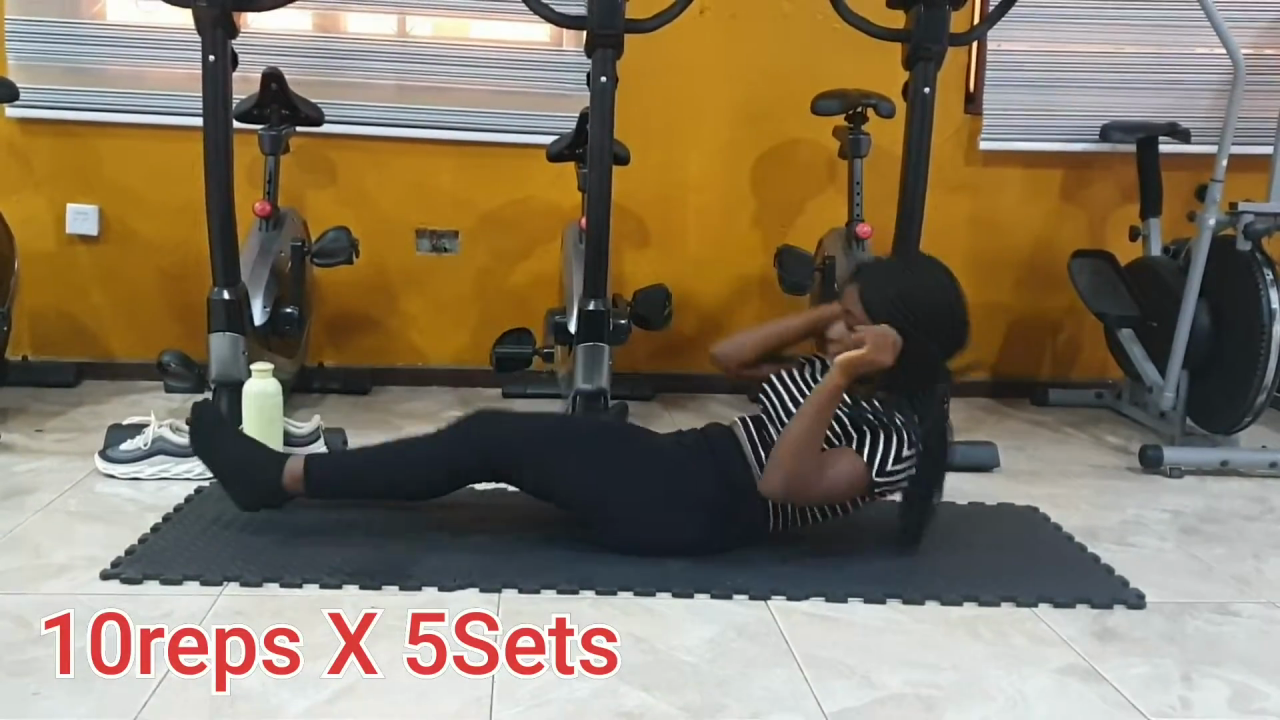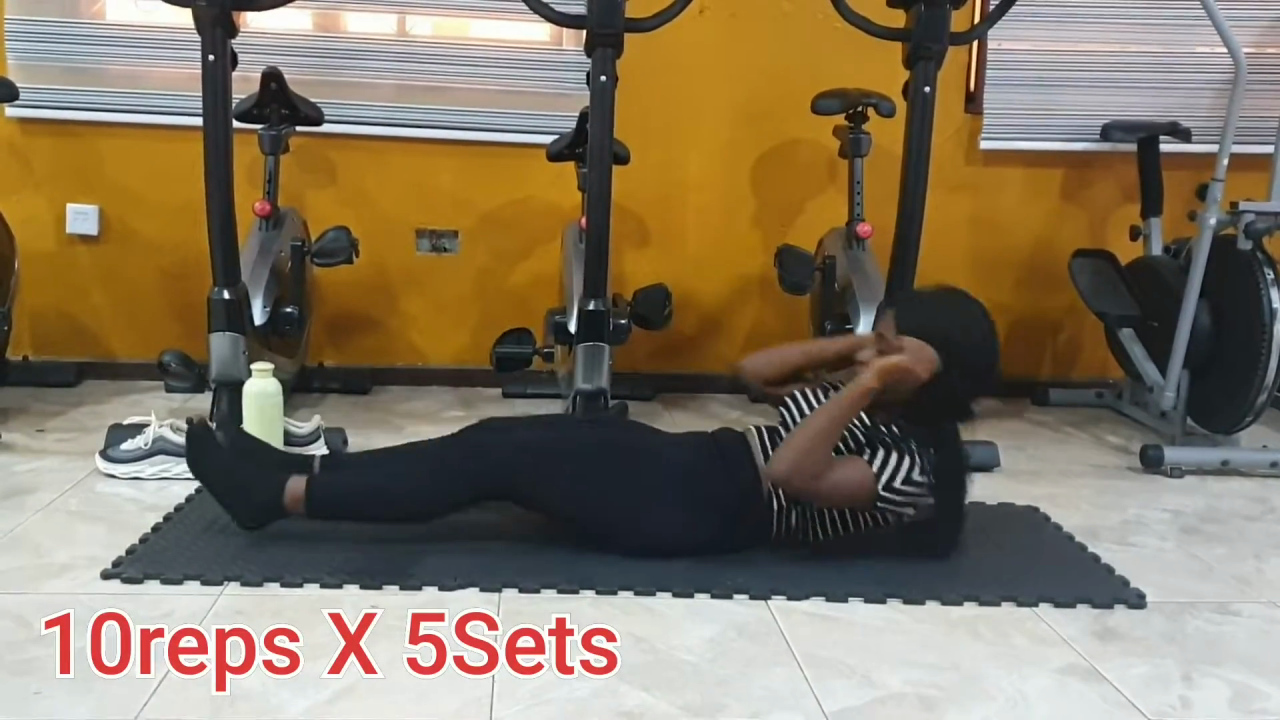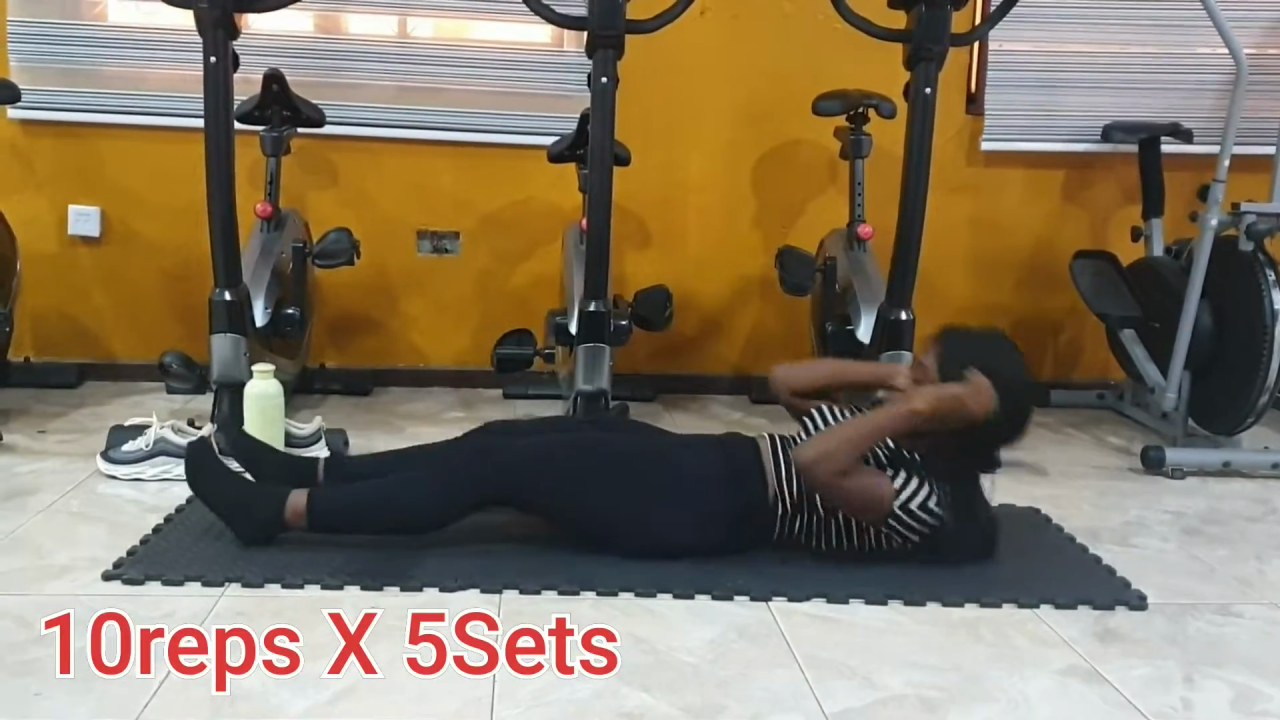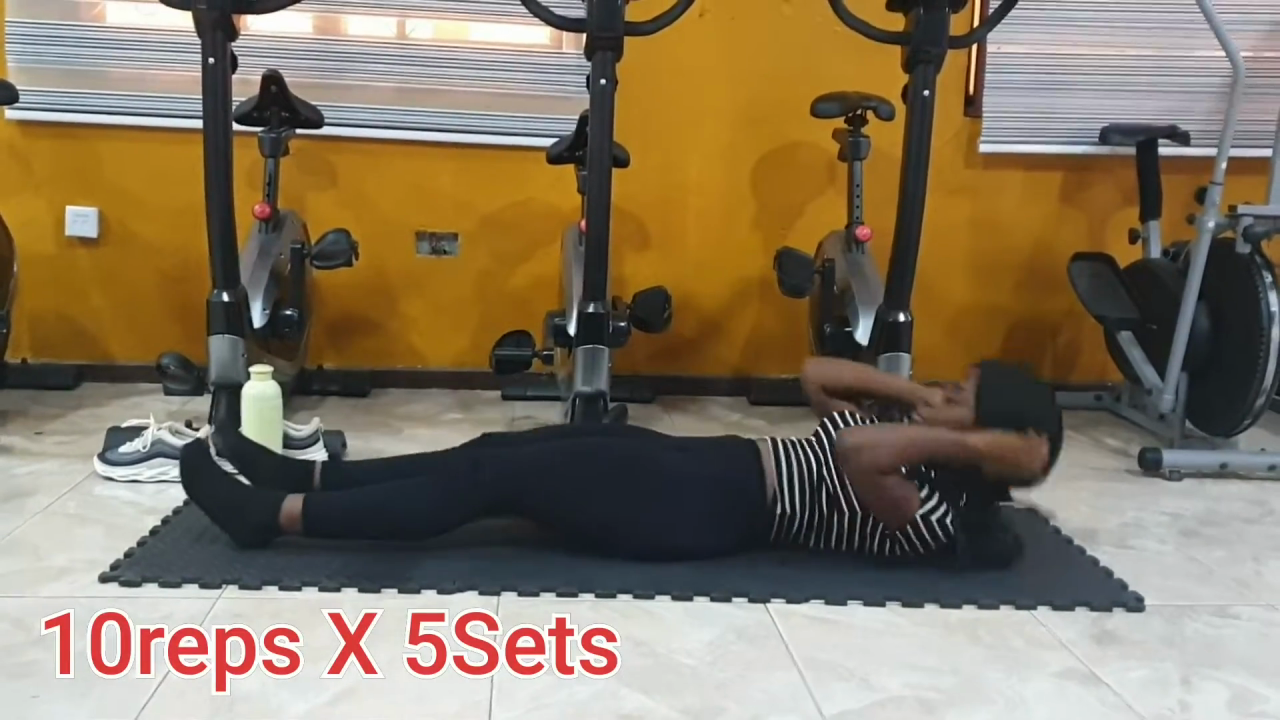
dt=0.1s
person 1, frame 1
left shoulder: (893, 438)
right shoulder: (829, 369)
left elbow: (783, 485)
right elbow: (726, 354)
left wrist: (842, 383)
right wrist: (828, 315)
left hip: (689, 514)
right hip: (677, 475)
left knee: (488, 437)
right knee: (487, 454)
left ankle: (283, 478)
right ankle: (294, 473)
person 1, frame 2
left shoulder: (905, 472)
right shoulder: (861, 404)
left elbow: (789, 471)
right elbow: (752, 368)
left wrist: (876, 380)
right wrist: (855, 347)
left hip: (686, 507)
right hip: (682, 467)
left knee: (485, 465)
right knee: (487, 442)
left ankle: (276, 495)
right ankle: (301, 469)
person 1, frame 3
left shoulder: (921, 495)
right shoulder: (891, 425)
left elbow: (815, 466)
right elbow: (784, 378)
left wrist: (918, 409)
right wrist: (889, 376)
left hip: (699, 510)
right hip: (693, 467)
left knee: (490, 473)
right knee: (495, 442)
left ankle: (280, 510)
right ankle: (308, 472)
person 1, frame 4
left shoulder: (926, 515)
right shoulder: (905, 452)
left elbow: (858, 453)
right elbow: (817, 373)
left wrist: (984, 453)
right wrist: (917, 395)
left hip: (699, 510)
right hip: (699, 465)
left knee: (489, 480)
right knee: (494, 450)
left ankle: (275, 515)
right ankle: (305, 475)
